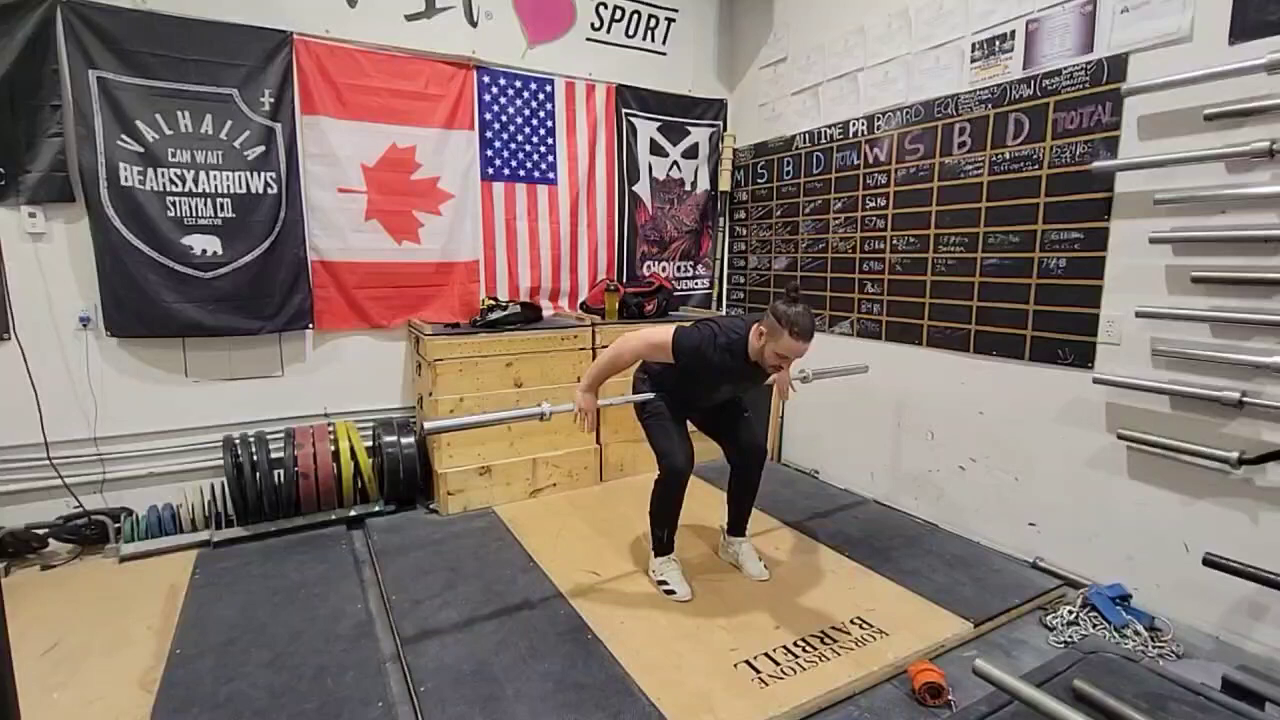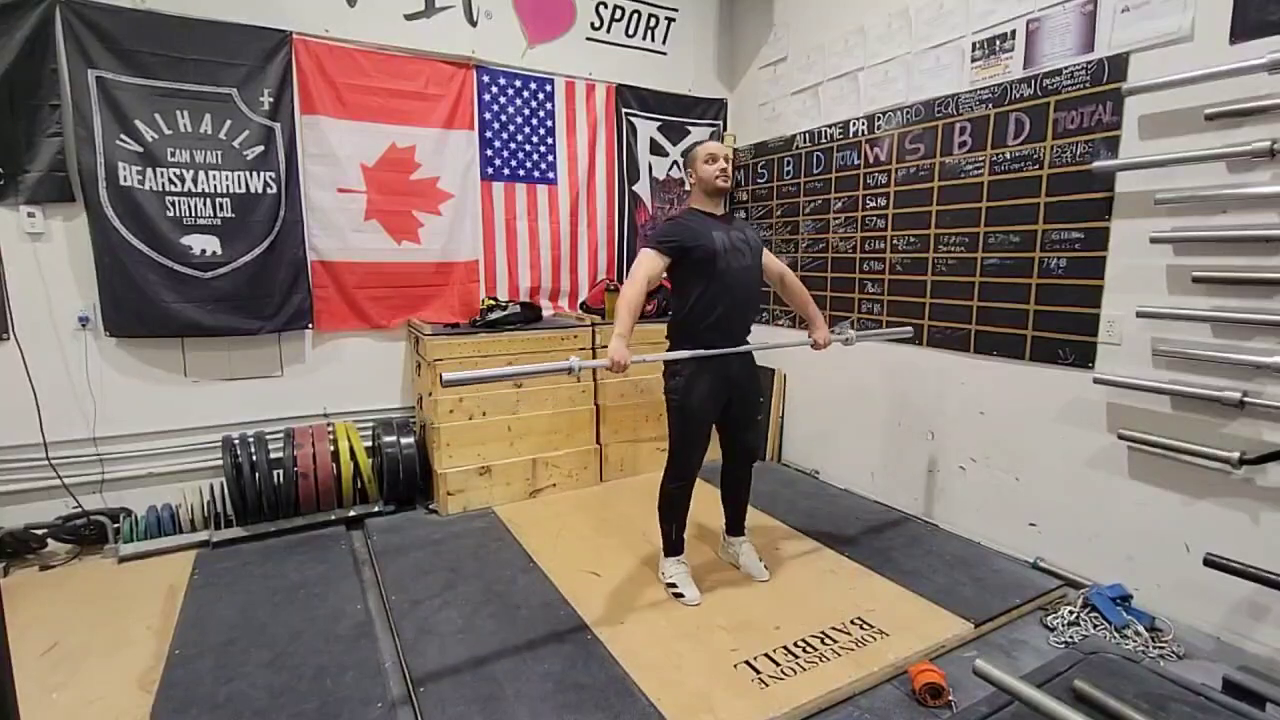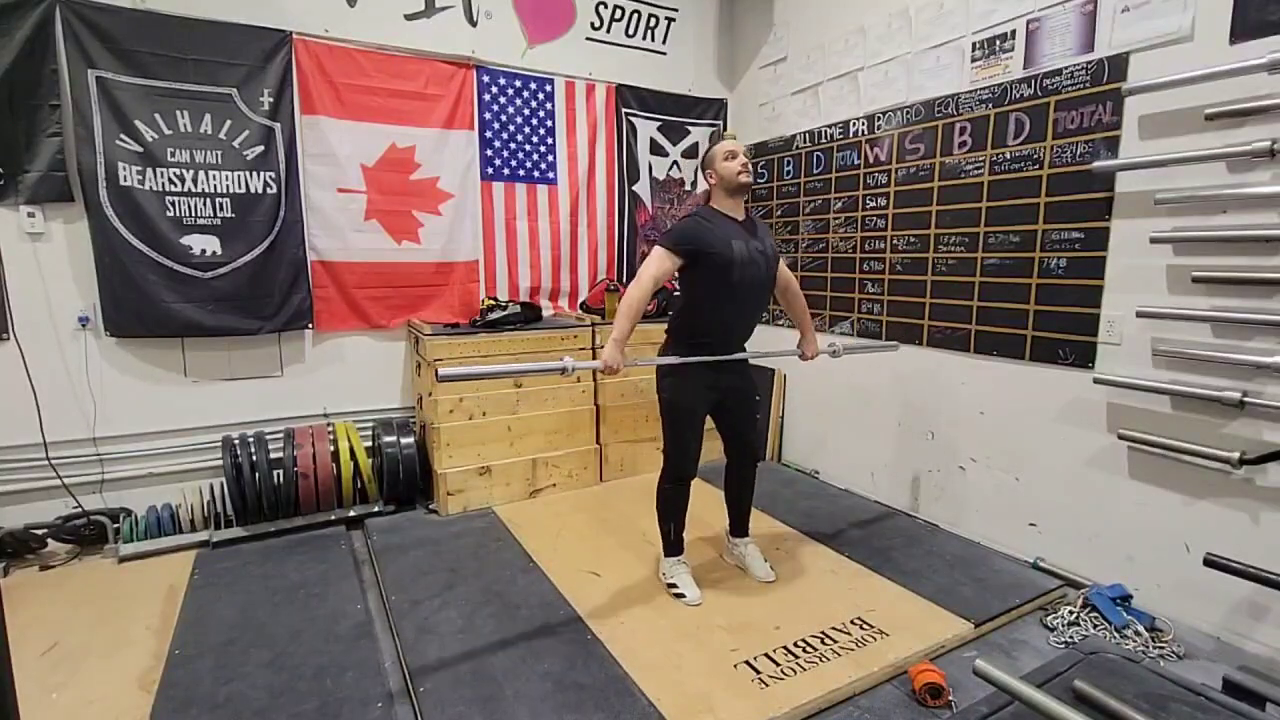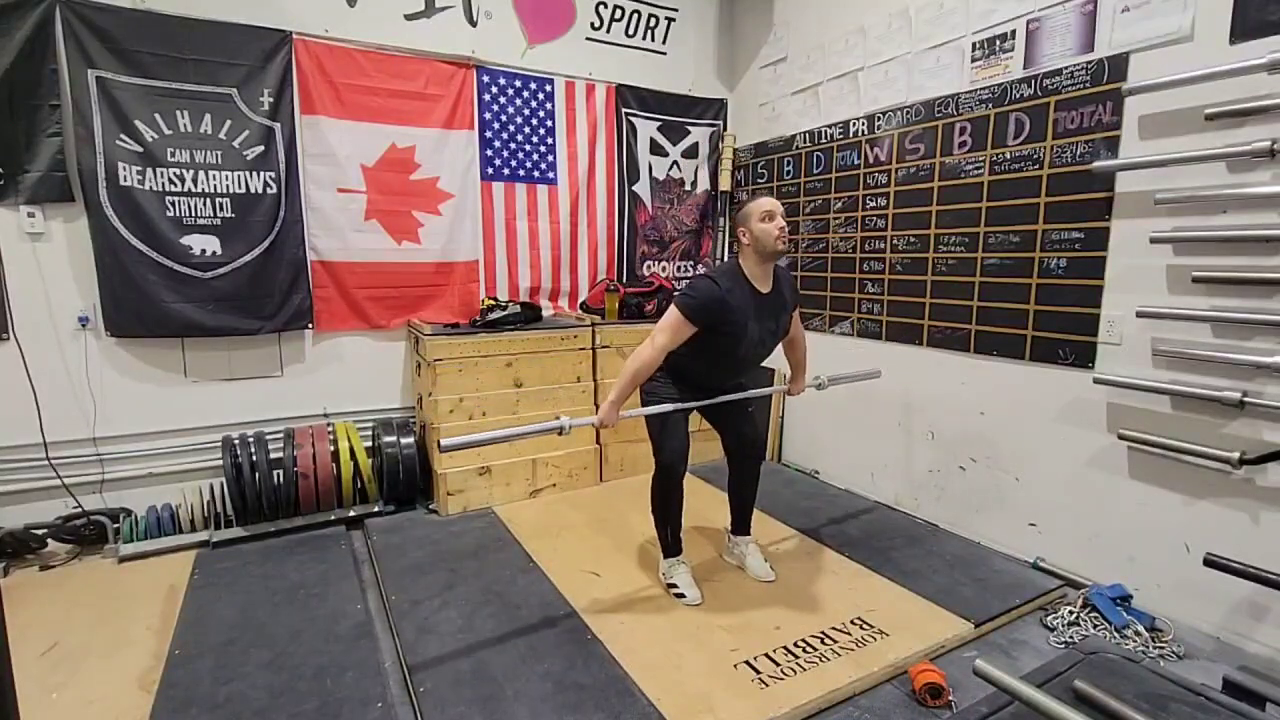
dt=1s
person 1, frame 1
left shoulder: (780, 345)
right shoulder: (711, 343)
right elbow: (632, 343)
left wrist: (784, 376)
right wrist: (588, 389)
right hip: (661, 390)
left knee: (752, 452)
right knee: (677, 465)
left ankle: (734, 540)
right ankle: (662, 558)
person 1, frame 2
left shoulder: (745, 231)
right shoulder: (678, 229)
left elbow: (782, 276)
right elbow: (638, 281)
left wrist: (817, 321)
right wrist: (620, 340)
left hip: (740, 361)
right hip: (693, 366)
left knee: (743, 454)
right knee: (684, 464)
left ankle: (734, 539)
right ankle: (672, 558)
person 1, frame 3
left shoulder: (760, 232)
right shoulder: (695, 229)
left elbow: (787, 285)
right elbow: (644, 283)
left wrist: (808, 335)
right wrist: (616, 344)
left hip: (733, 365)
right hip: (686, 368)
left knee: (746, 453)
right knee: (681, 466)
left ankle: (738, 541)
right ankle: (673, 560)
person 1, frame 4
left shoulder: (785, 285)
right shoulder: (715, 290)
left elbow: (794, 335)
right elbow: (656, 345)
left wrist: (798, 377)
right wrist: (613, 402)
left hip: (724, 382)
right hip: (672, 380)
left knee: (750, 448)
right knee: (672, 462)
left ankle: (739, 541)
right ankle: (672, 560)
